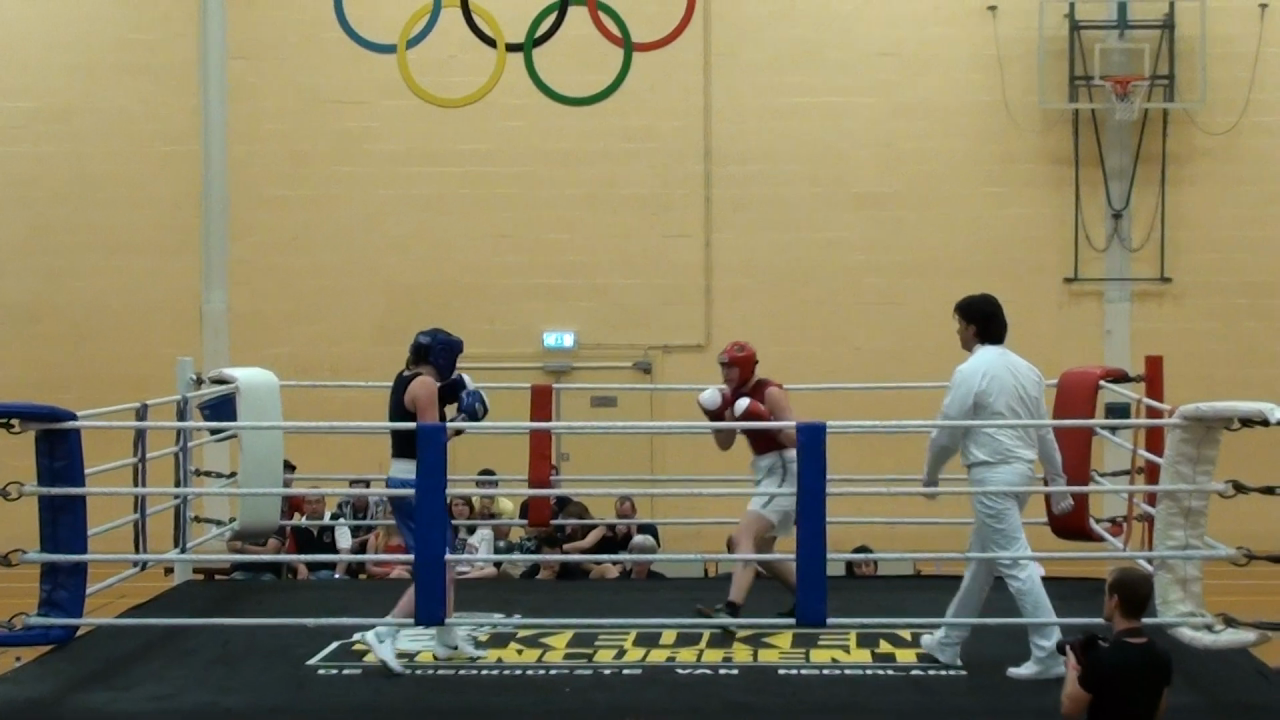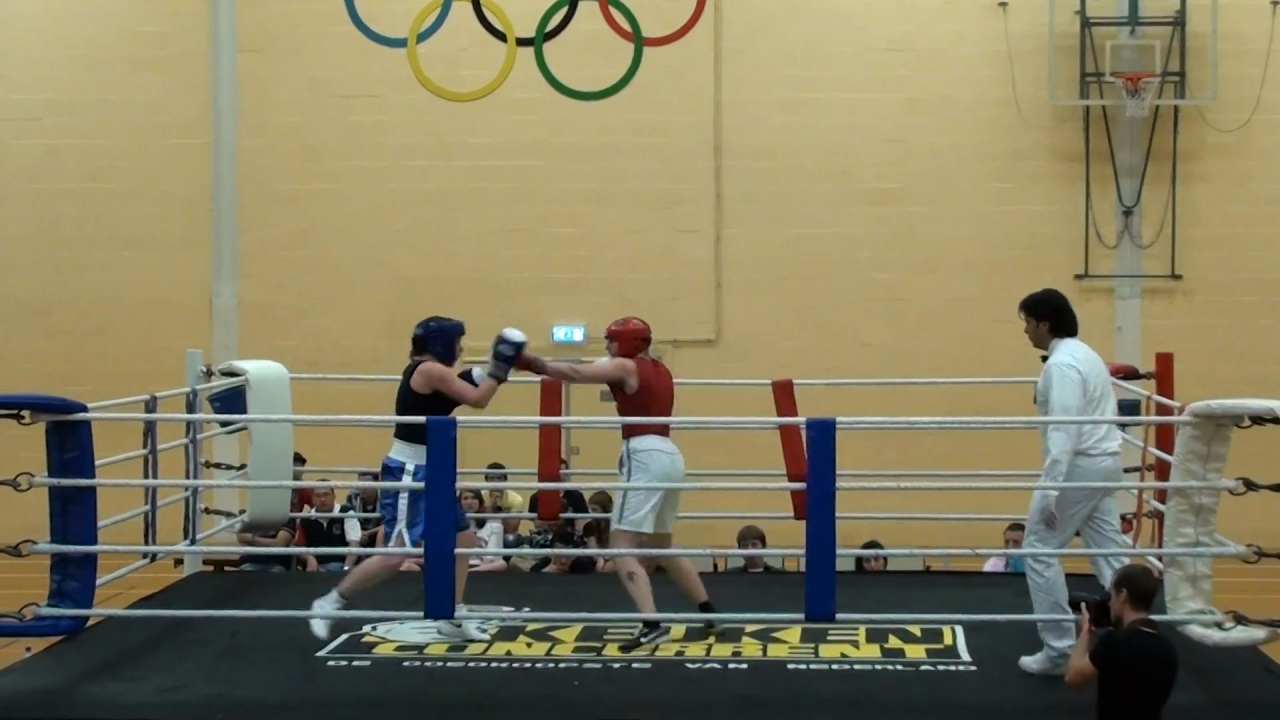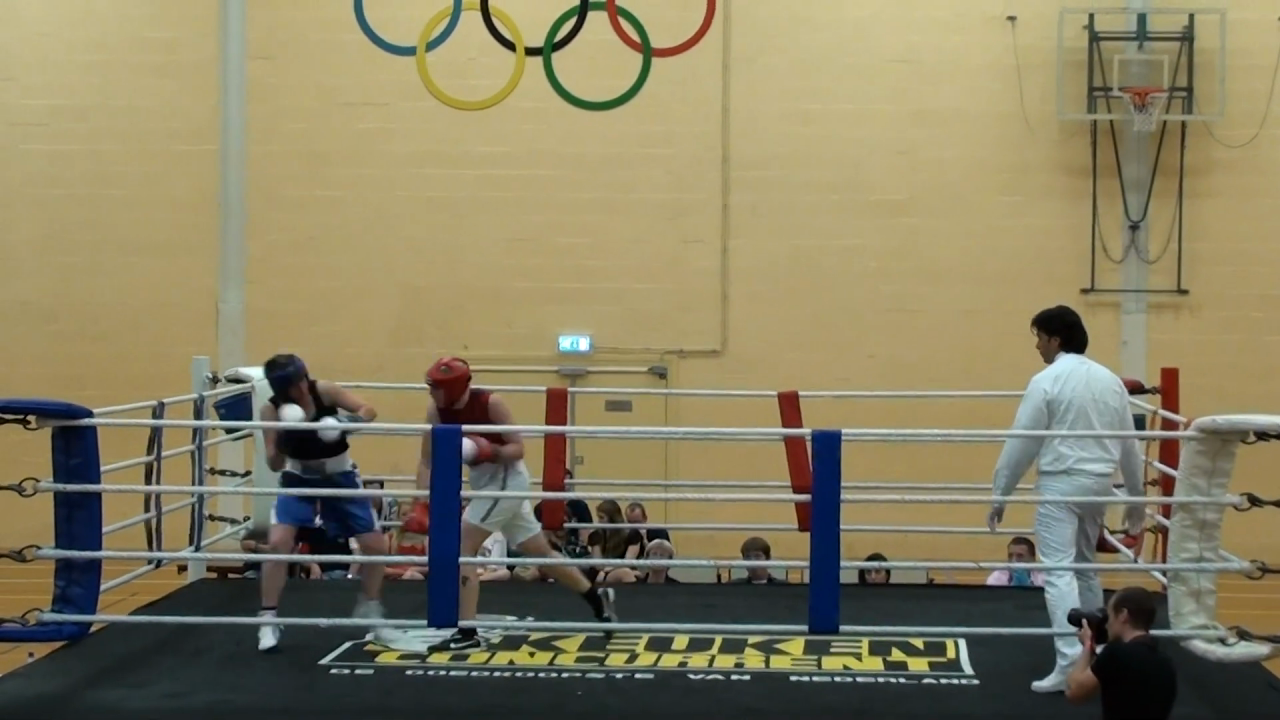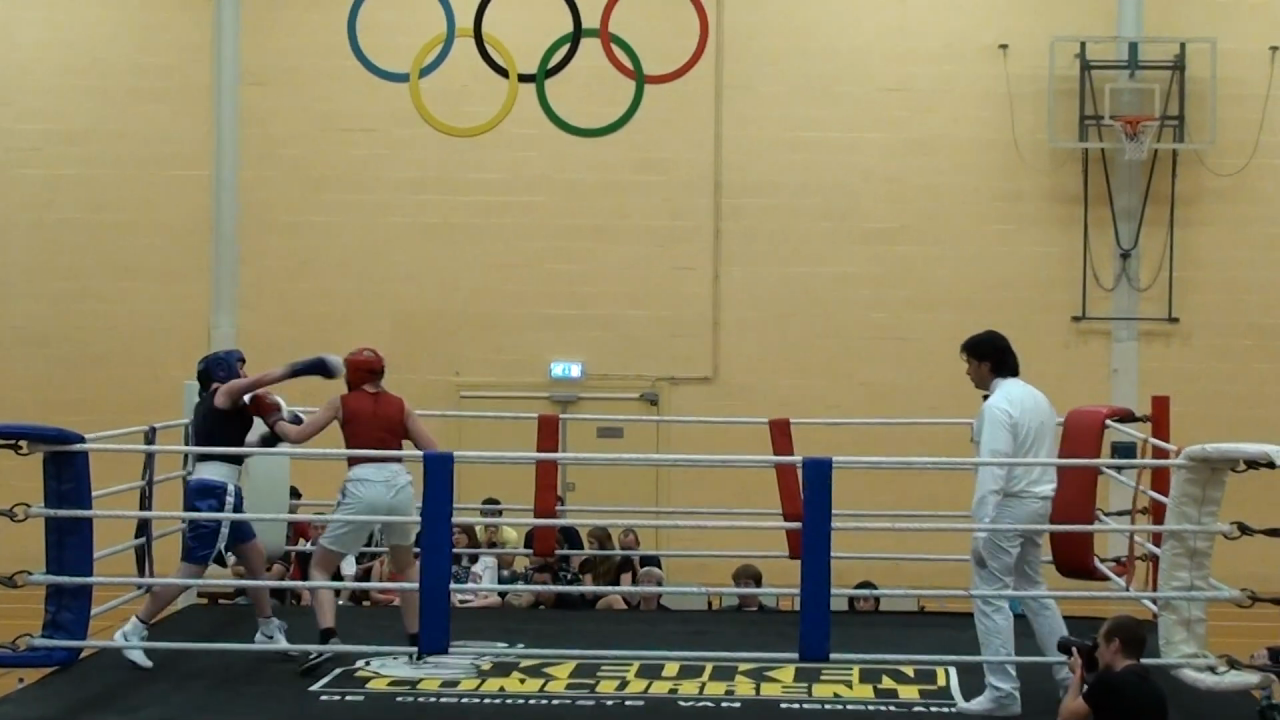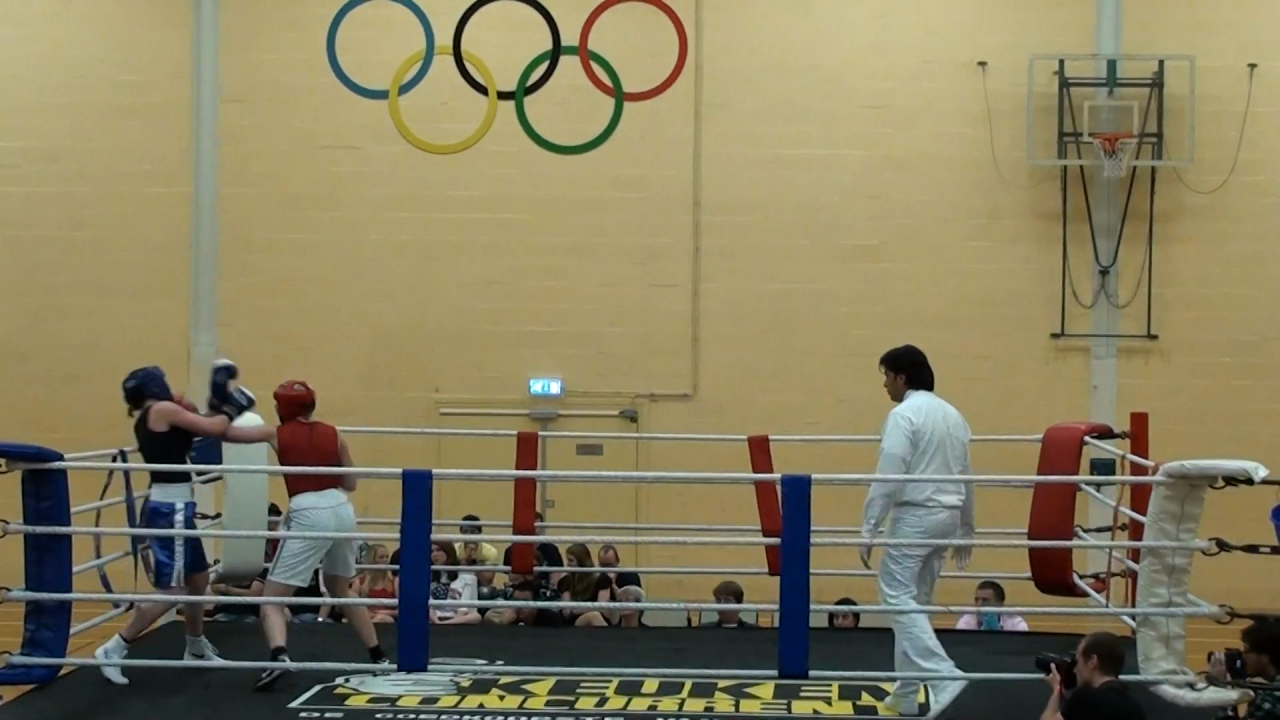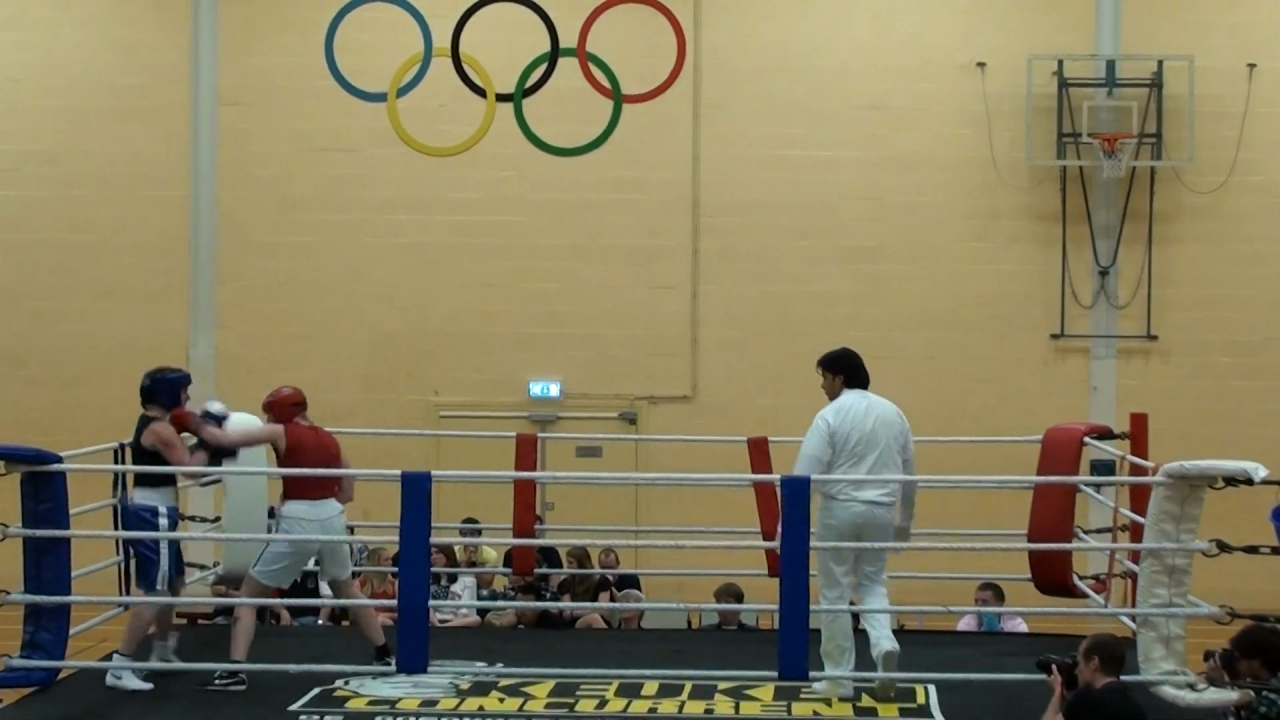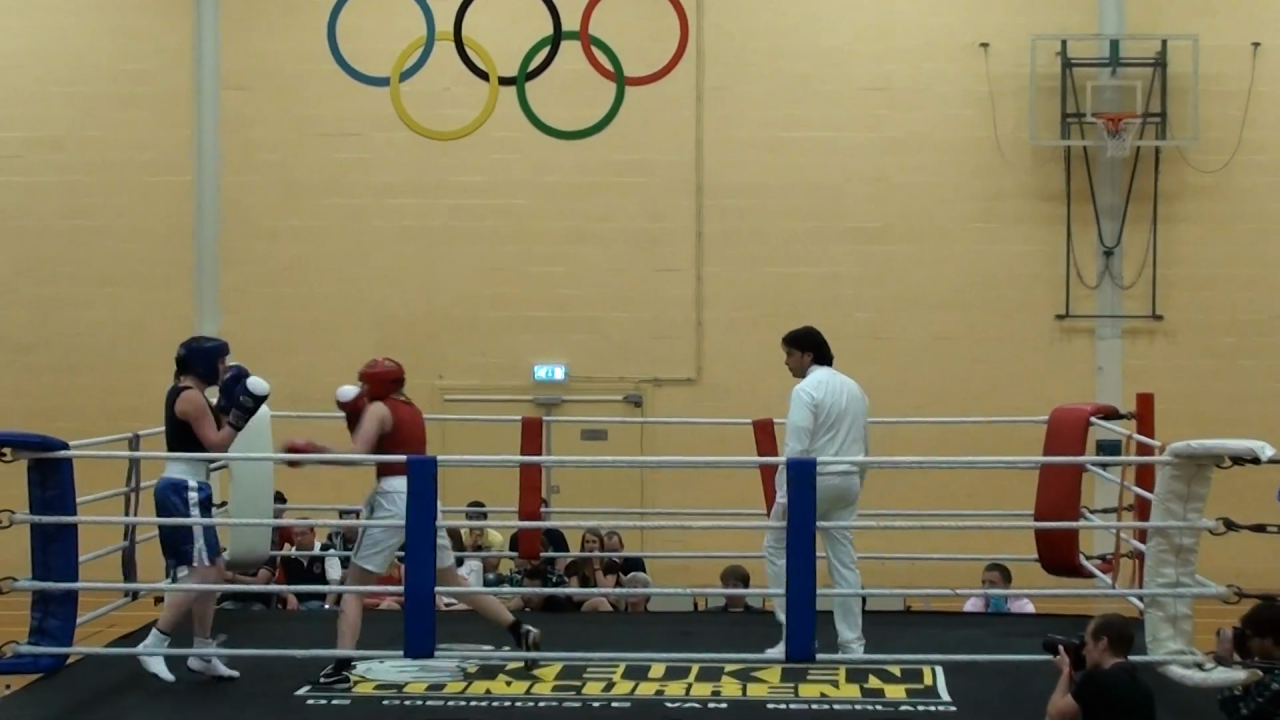
dt=0.7s
person 1, frame 1
left shoulder: (971, 372)
right shoulder: (1028, 371)
left elbow: (948, 431)
right elbow: (1044, 433)
left wrist: (931, 473)
right wrist: (1058, 483)
left hip: (993, 476)
right hip: (1021, 473)
left knee: (1015, 564)
right knee: (983, 557)
left ankle: (1049, 654)
right ankle: (949, 642)
person 1, frame 2
left shoulder: (1062, 363)
right shoulder: (1089, 358)
left elbow: (1064, 430)
left wrist: (1049, 488)
left hip: (1079, 468)
right hip: (1106, 465)
left knee: (1039, 551)
right knee: (1111, 557)
left ankle: (1057, 649)
person 1, frame 3
left shoulder: (1046, 381)
right shoulder: (1111, 381)
left elbow: (1021, 443)
right elbow: (1130, 445)
left wrist: (1000, 494)
right wrist: (1136, 496)
left hip: (1060, 485)
right hip: (1098, 484)
left knee: (1058, 573)
right knee: (1084, 567)
left ankle: (1072, 664)
person 1, frame 4
left shoulder: (998, 405)
right shoulder: (1037, 399)
left elbow: (993, 471)
left wrist: (981, 528)
left hip: (1008, 507)
right hip: (1036, 504)
left knee: (990, 597)
right knee: (1033, 590)
right ankle: (1066, 670)
person 1, frame 5
left shoulder: (904, 414)
right shoulder: (953, 415)
left elbow: (888, 477)
right elbow: (966, 478)
left wrist: (869, 530)
right wrist: (966, 530)
left hip: (914, 517)
right hip: (945, 517)
left knee: (899, 600)
right knee: (913, 601)
left ankle: (944, 677)
right ankle: (907, 692)
person 1, frame 6
left shoulder: (830, 415)
right shoulder: (892, 412)
left elbow: (806, 472)
right elbow: (907, 471)
right wrist: (906, 518)
left hip: (839, 510)
right hip: (880, 511)
left knee: (836, 592)
right knee: (873, 585)
left ankle: (839, 677)
right ankle: (885, 648)
person 1, frame 7
left shoulder: (806, 389)
right shoulder: (854, 389)
left elbow: (797, 449)
right elbow: (862, 446)
left wrist: (783, 496)
right wrist: (857, 484)
left hip: (812, 482)
right hip: (847, 482)
left knee: (779, 551)
right knee: (845, 562)
right ankle: (852, 645)
person 2, frame 1
left shoulder: (405, 380)
right shoulder: (425, 385)
left wrist: (450, 396)
right wrist: (464, 417)
left hip: (405, 483)
right hip: (417, 486)
left ankle: (448, 640)
right ankle: (384, 634)
person 2, frame 2
left shoulder: (434, 372)
right shoulder: (428, 369)
left elbow: (441, 407)
right elbow: (476, 400)
left wrist: (468, 380)
right wrist: (501, 366)
left hip: (425, 472)
right hip: (406, 472)
left knee: (464, 540)
right knee: (397, 555)
left ankle: (451, 619)
right ankle: (330, 603)
person 2, frame 3
left shoulder: (323, 390)
right shoulder: (271, 409)
left elbow: (369, 412)
right elbow: (274, 465)
right wrist: (280, 443)
left hip: (339, 476)
right hip: (298, 479)
left knee: (375, 545)
right knee: (278, 542)
left ankle: (369, 613)
right ankle: (269, 621)
person 2, frame 4
left shoulder: (211, 402)
right shoulder: (228, 392)
left elbow: (236, 441)
right elbow: (264, 378)
left wrist: (271, 434)
right wrist: (303, 367)
left hip: (212, 487)
right hip: (216, 489)
left knee: (255, 557)
right knee: (192, 570)
left ankle: (269, 631)
right ankle: (133, 631)
person 2, frame 5
left shoulder: (157, 419)
right shoulder: (161, 411)
left elbow: (191, 435)
right elbow: (212, 429)
left wrist: (216, 404)
right wrist: (231, 409)
left hip: (176, 508)
right hip: (170, 510)
left knee: (198, 580)
right knee: (171, 592)
left ankle: (196, 648)
right ankle: (113, 651)
person 2, frame 6
left shoulder: (153, 423)
right shoulder: (159, 427)
left elbow: (183, 455)
right elbow: (193, 466)
right wrist: (212, 450)
left hip: (146, 511)
right hip: (154, 514)
left knee: (172, 585)
right knee: (157, 596)
left ankle: (163, 651)
right ankle: (119, 669)
person 2, frame 7
left shoulder: (187, 395)
right shoulder: (190, 398)
left elbow: (211, 430)
right elbow: (217, 445)
left wrist: (229, 400)
right wrist: (241, 413)
left hip: (183, 489)
right hip: (185, 490)
left knee: (214, 572)
right knee: (202, 574)
left ankle: (203, 654)
right ankle: (153, 645)
person 3, frame 1
left shoulder: (771, 393)
right shoulder: (734, 395)
left elbow: (796, 438)
right elbow: (724, 444)
left wrist: (766, 419)
right wrist: (715, 417)
left hip: (785, 474)
right hip: (768, 474)
left knee: (742, 538)
right knee: (762, 550)
left ankle: (730, 611)
person 3, frame 2
left shoulder: (628, 368)
right shoulder: (663, 372)
left elbow: (578, 373)
left wrist: (533, 362)
left hip: (645, 461)
right hip: (670, 459)
left knee: (622, 553)
right knee: (660, 550)
left ankle: (651, 626)
right ankle: (706, 611)
person 3, frame 3
left shoulder: (492, 403)
right shoulder: (436, 408)
left elbow: (517, 449)
right elbow: (426, 460)
left wrist: (490, 451)
left hip: (505, 479)
right hip: (485, 480)
left knee: (461, 550)
right knee: (540, 553)
left ankle: (467, 633)
right ankle: (596, 597)
person 3, frame 4
left shoulder: (343, 401)
right shoulder: (399, 405)
left elbow: (299, 435)
right elbow: (430, 450)
left wrist: (275, 423)
left hip: (361, 488)
right hip: (399, 485)
left knee: (319, 568)
right knee: (403, 566)
left ankle: (326, 639)
right ankle: (415, 643)
person 3, frame 5
left shoulder: (277, 433)
right shoulder: (332, 434)
left elbow: (228, 433)
right elbow: (349, 485)
left hip: (307, 518)
right hip: (341, 513)
left knee: (271, 601)
right knee: (340, 590)
left ankle: (279, 657)
right ankle: (378, 656)
person 3, frame 6
left shoulder: (281, 433)
right shoulder: (330, 441)
left elbow: (228, 440)
right elbow: (347, 493)
left wrist: (198, 426)
left hip: (297, 524)
right hip: (333, 520)
left knee: (248, 597)
right knee: (348, 593)
left ankle: (234, 672)
right ankle: (385, 655)
person 3, frame 7
left shoulder: (378, 410)
right shoulder: (412, 412)
left elbow: (357, 454)
left wrist: (311, 449)
right wrist: (357, 418)
left hip: (393, 502)
left knee: (354, 587)
right knee: (452, 583)
left ankle: (341, 667)
right ankle: (521, 631)
